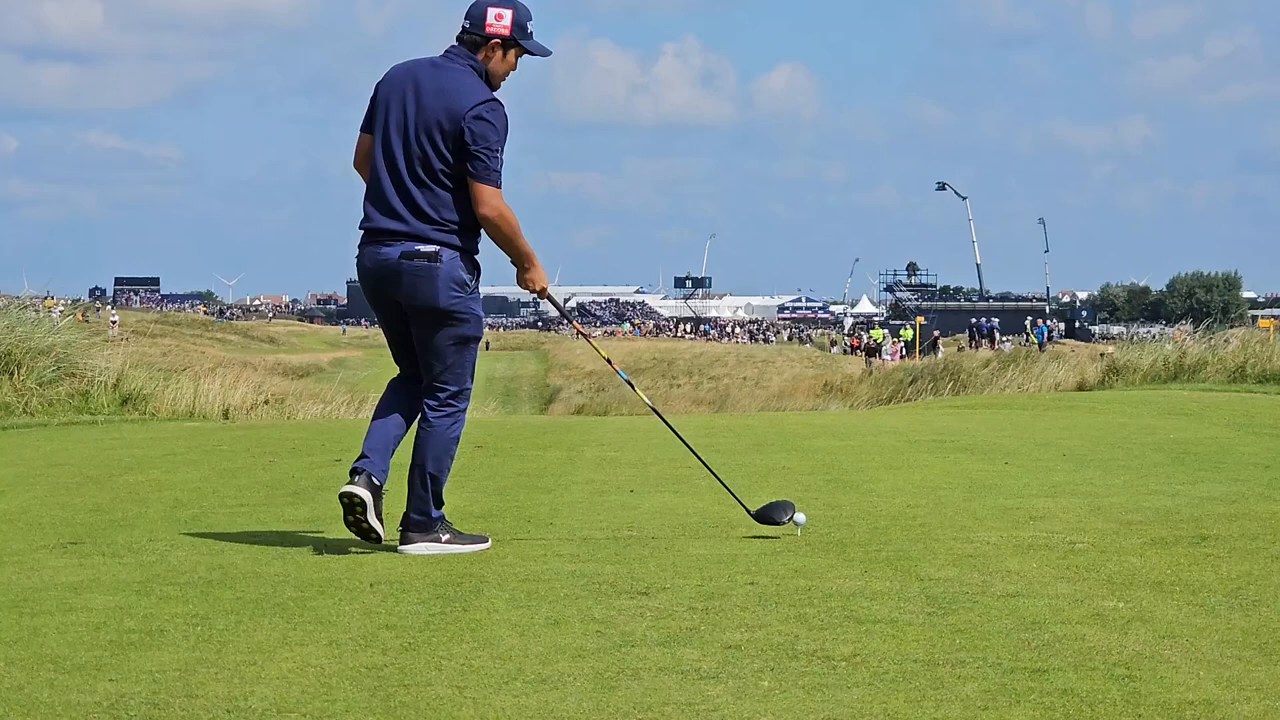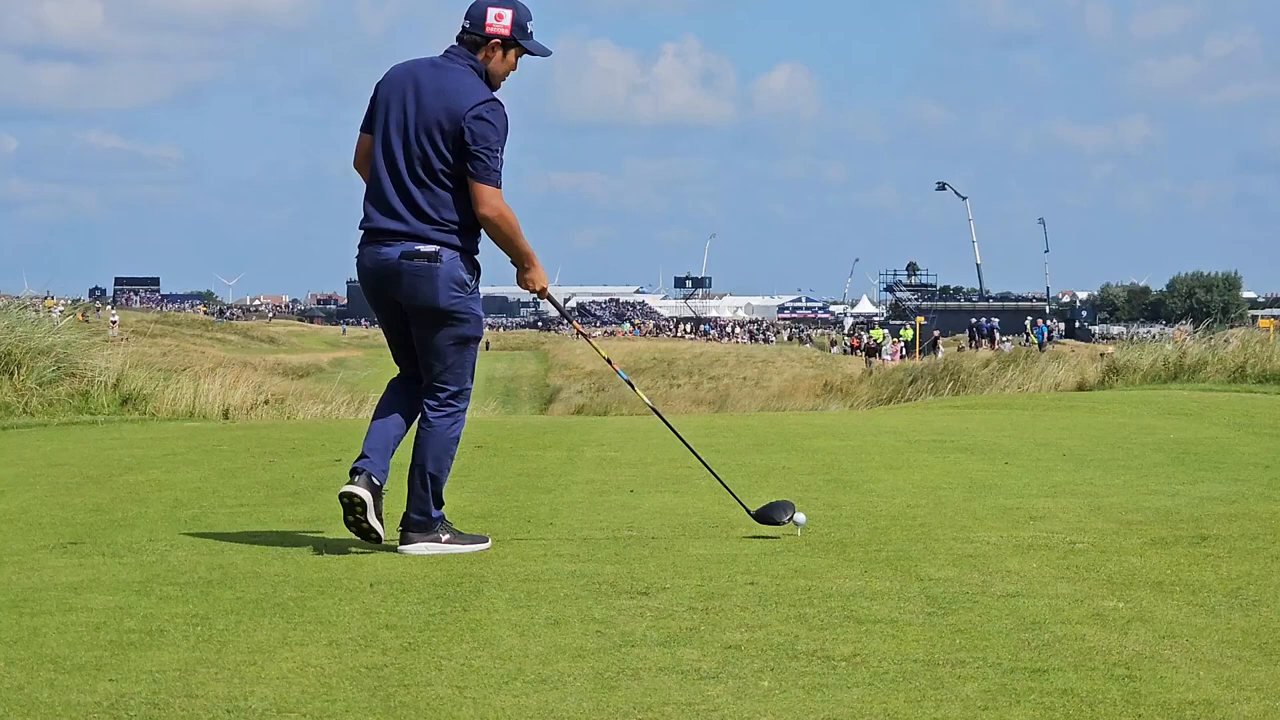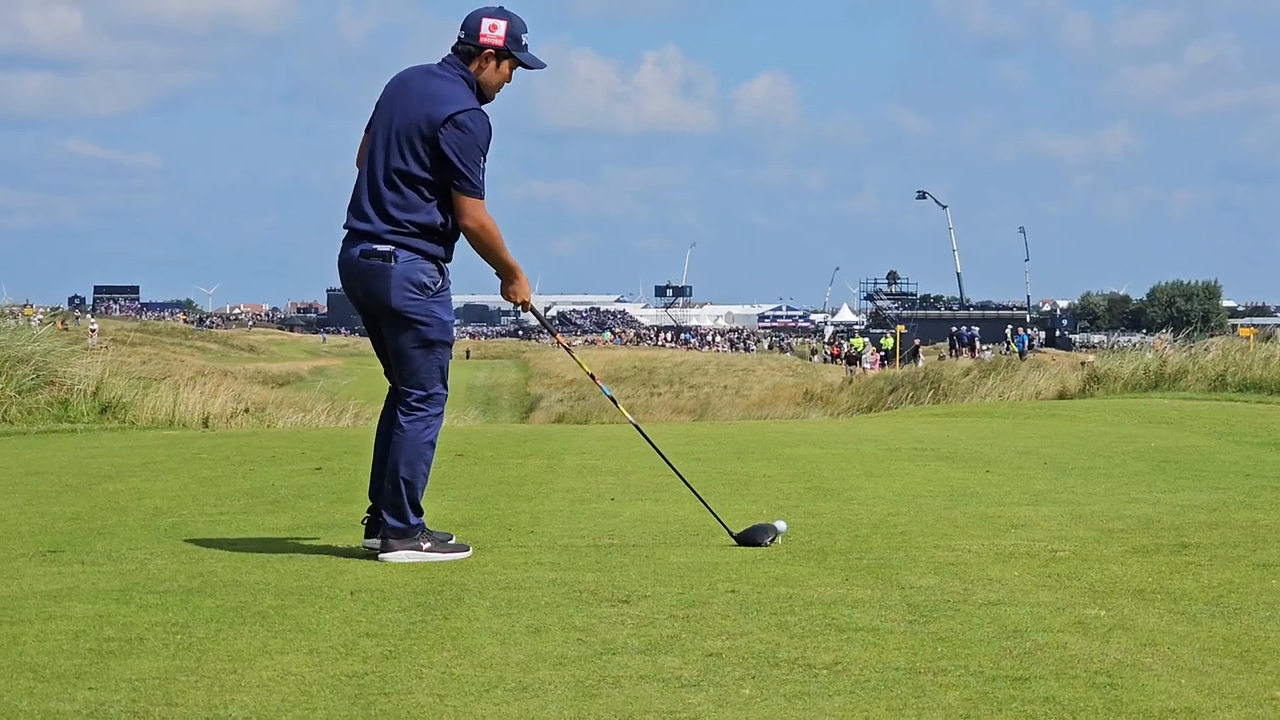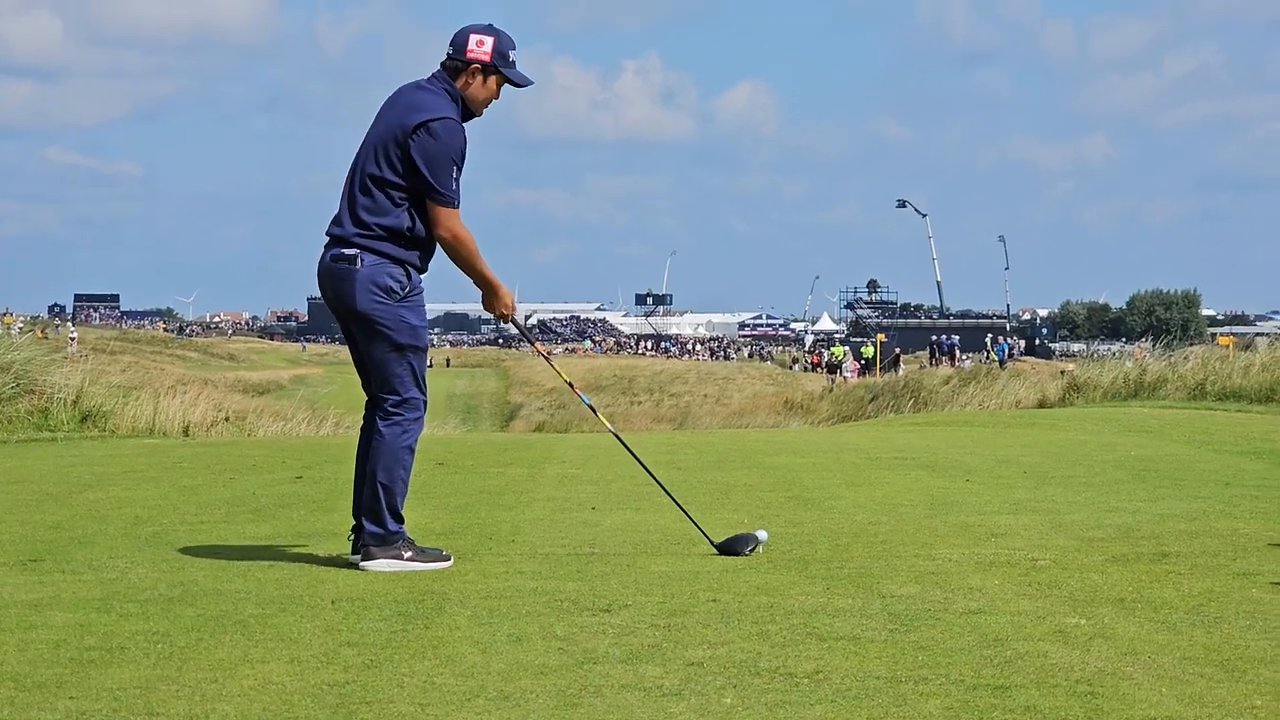
dt=0.2s
person 1, frame 1
left shoulder: (397, 77)
right shoulder: (482, 107)
left elbow: (364, 160)
right elbow: (488, 207)
right wrist: (528, 263)
left hip: (376, 255)
right hip: (438, 265)
left knee: (413, 378)
right knee: (447, 394)
left ankle: (367, 475)
right ankle: (423, 525)
person 1, frame 2
left shoulder: (399, 76)
right shoulder: (482, 108)
left elbow: (363, 158)
right elbow: (489, 208)
right wrist: (529, 263)
left hip: (378, 254)
right hip: (437, 263)
left knee: (414, 379)
right knee: (447, 393)
left ankle: (364, 480)
right ankle: (423, 525)
person 1, frame 3
left shoulder: (405, 82)
right shoulder: (464, 116)
left elbow: (363, 160)
right elbow: (473, 219)
right wrist: (512, 275)
left hip: (361, 256)
right hip: (408, 267)
left knee: (406, 391)
right knee: (424, 399)
left ankle: (383, 519)
right ankle: (403, 533)
person 1, frame 4
left shoulder: (410, 97)
right shoulder: (440, 125)
right elbow: (447, 228)
right wrist: (492, 288)
left hip: (346, 267)
right hip: (379, 275)
left knee: (386, 403)
right knee: (404, 406)
left ankle: (369, 533)
right ankle: (385, 541)
